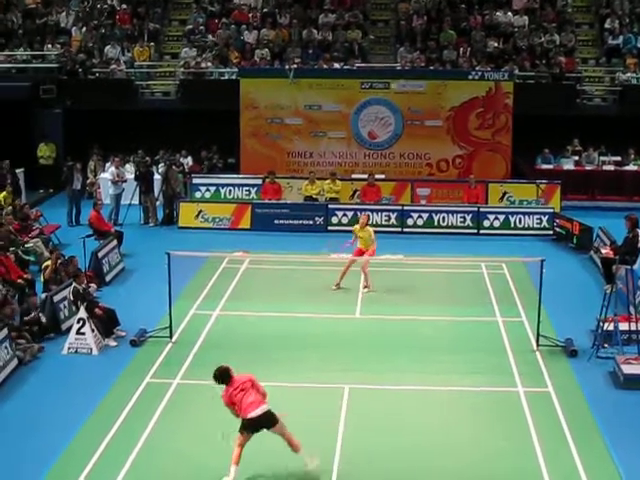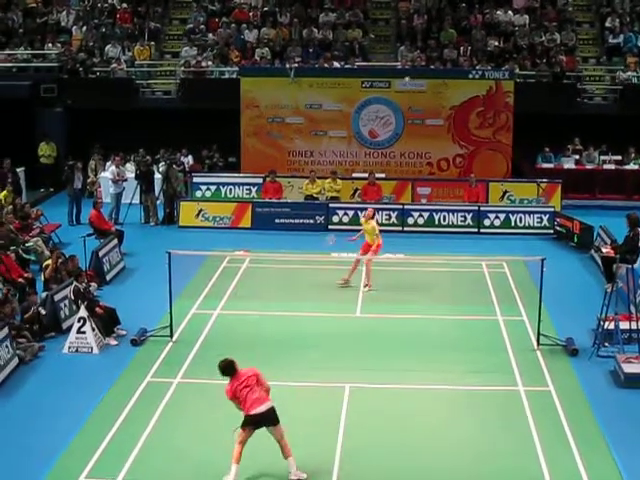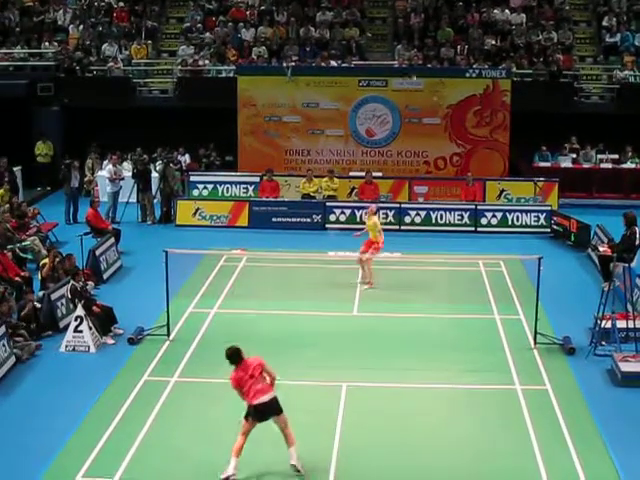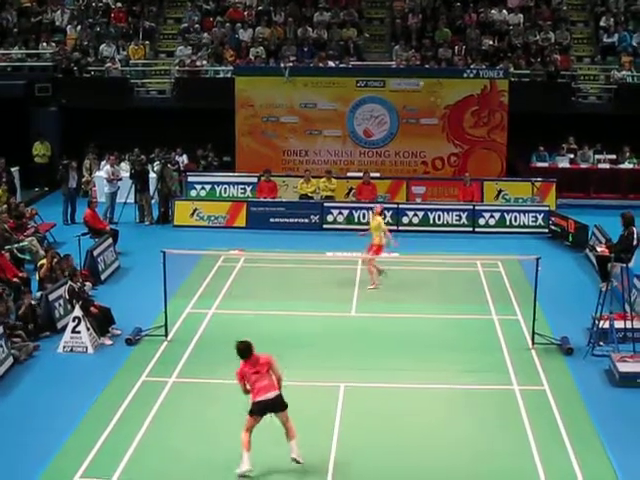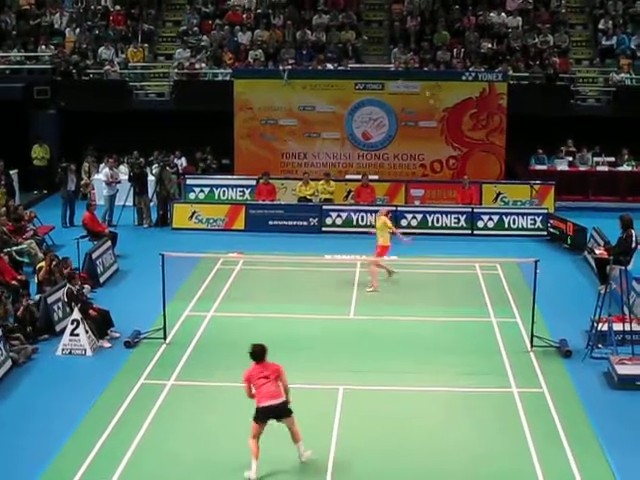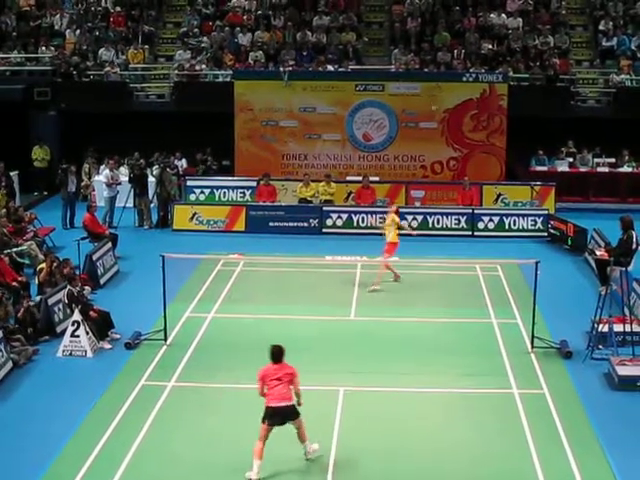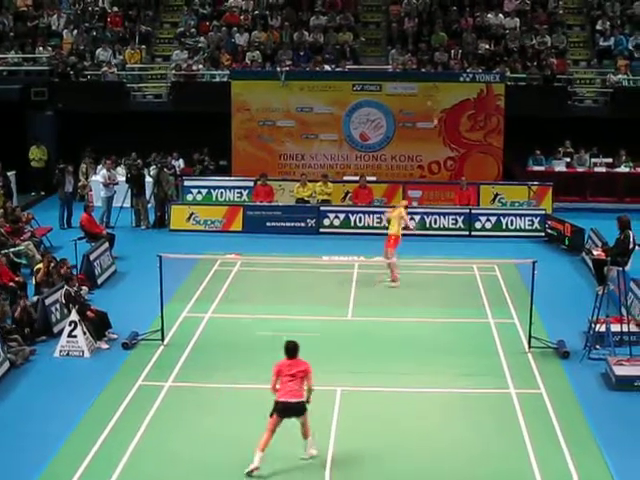
dt=0.1s
person 1, frame 1
left shoulder: (226, 396)
right shoulder: (246, 378)
left elbow: (237, 415)
right elbow: (263, 393)
left hip: (249, 419)
right hip: (265, 413)
left knee: (239, 446)
right knee: (287, 436)
right ankle: (307, 461)
person 1, frame 2
left shoulder: (230, 389)
right shoulder: (251, 371)
left elbow: (240, 408)
right elbow: (267, 388)
left hip: (252, 415)
right hip: (267, 409)
left knee: (240, 444)
right knee: (282, 441)
person 1, frame 3
left shoulder: (234, 377)
right shoulder: (257, 361)
left elbow: (243, 396)
right elbow: (273, 377)
left hip: (255, 406)
right hip: (270, 400)
left knee: (243, 436)
right knee: (286, 429)
left ankle: (231, 469)
right ankle: (294, 460)
person 1, frame 4
left shoulder: (240, 371)
right shoulder: (266, 359)
left elbow: (245, 391)
right elbow: (279, 376)
right wrist: (278, 389)
left hip: (259, 402)
right hip: (275, 397)
left knee: (247, 431)
right knee: (287, 424)
left ankle: (245, 464)
right ankle: (295, 453)
person 1, frame 5
left shoulder: (248, 373)
right shoulder: (275, 367)
left elbow: (249, 395)
right elbow: (285, 387)
right wrist: (287, 398)
left hip: (262, 407)
right hip: (279, 404)
left knee: (254, 438)
right knee: (292, 426)
right ankle: (301, 454)
person 1, frame 6
left shoulder: (263, 371)
right shoulder: (290, 369)
left elbow: (261, 393)
right elbow: (297, 390)
right wrist: (299, 400)
left hip: (272, 408)
right hip: (288, 406)
left knee: (261, 440)
right knee: (300, 427)
right ankle: (308, 451)
person 1, frame 7
left shoulder: (279, 365)
right shoulder: (305, 365)
left elbow: (273, 388)
right elbow: (309, 387)
right wrist: (308, 397)
left hip: (282, 402)
right hip: (298, 402)
left knee: (269, 433)
right knee: (304, 422)
left ankle: (256, 462)
right ankle: (308, 451)
